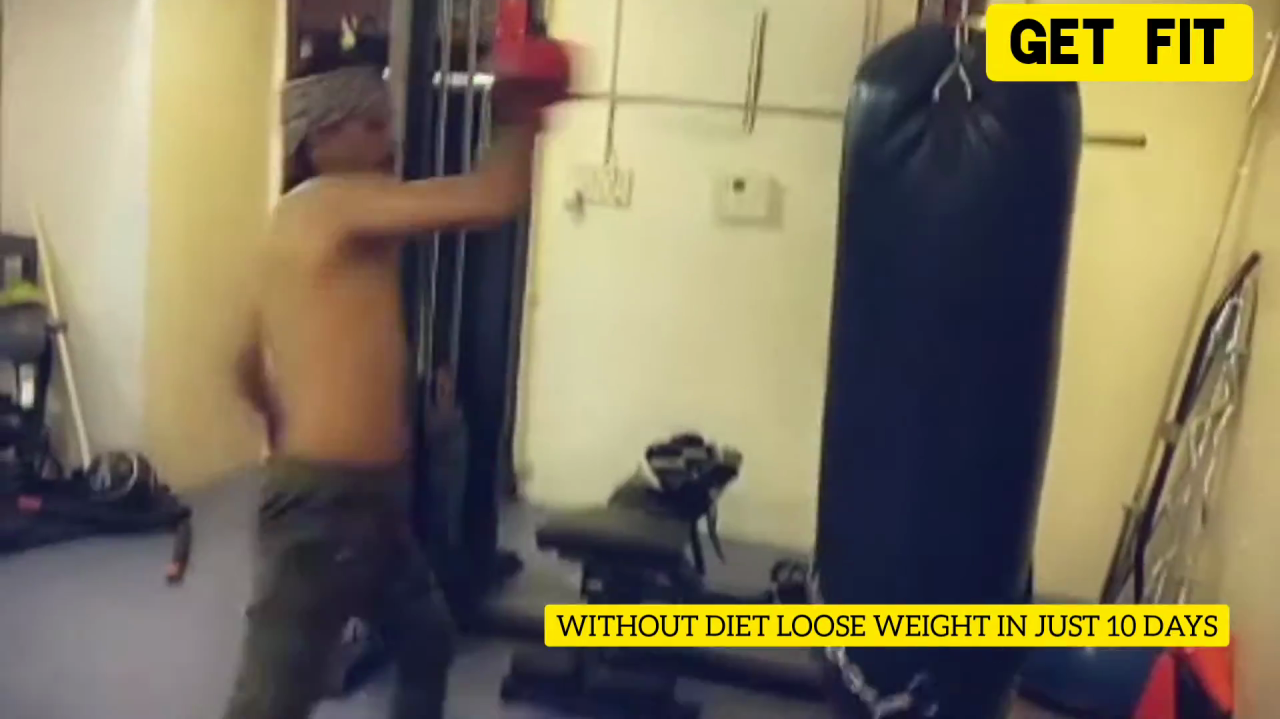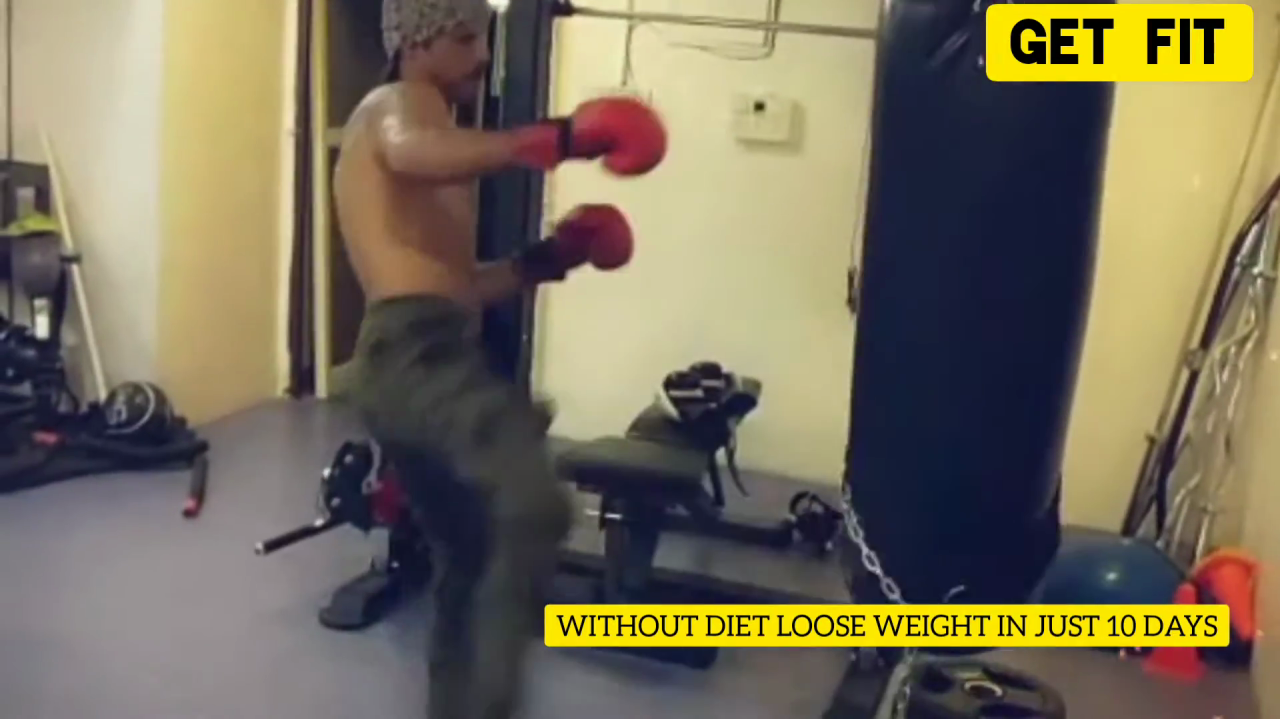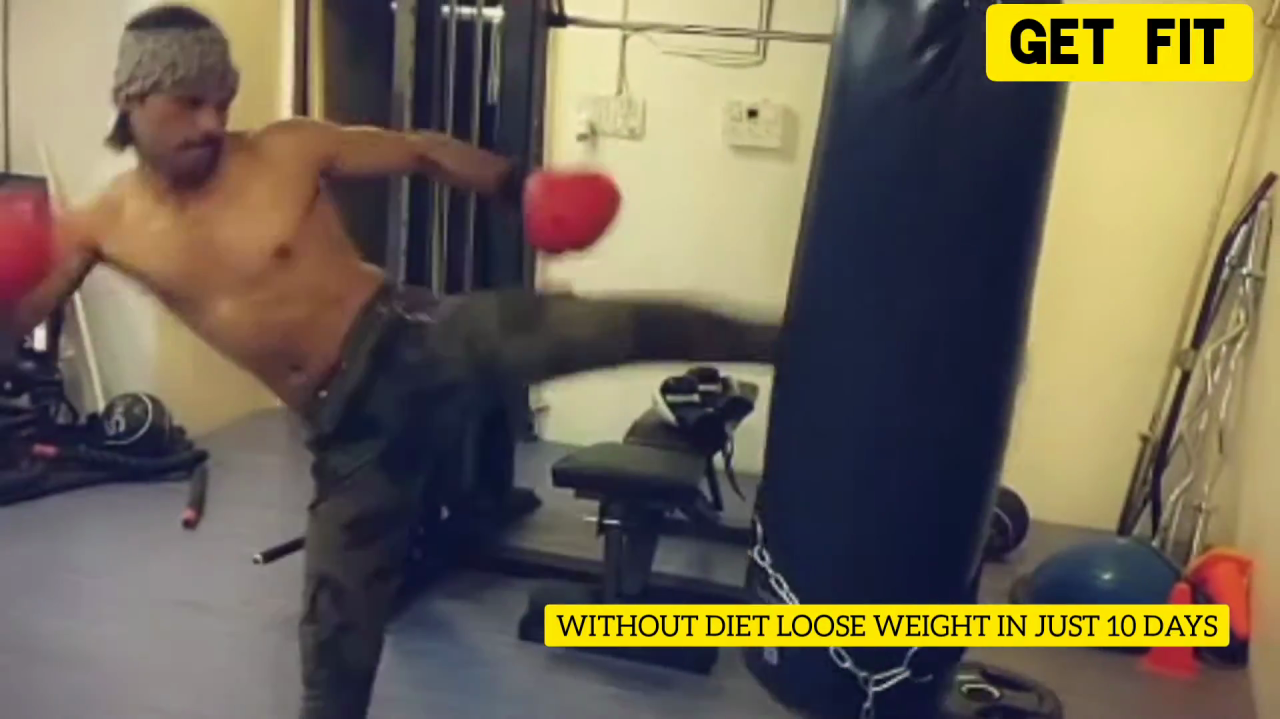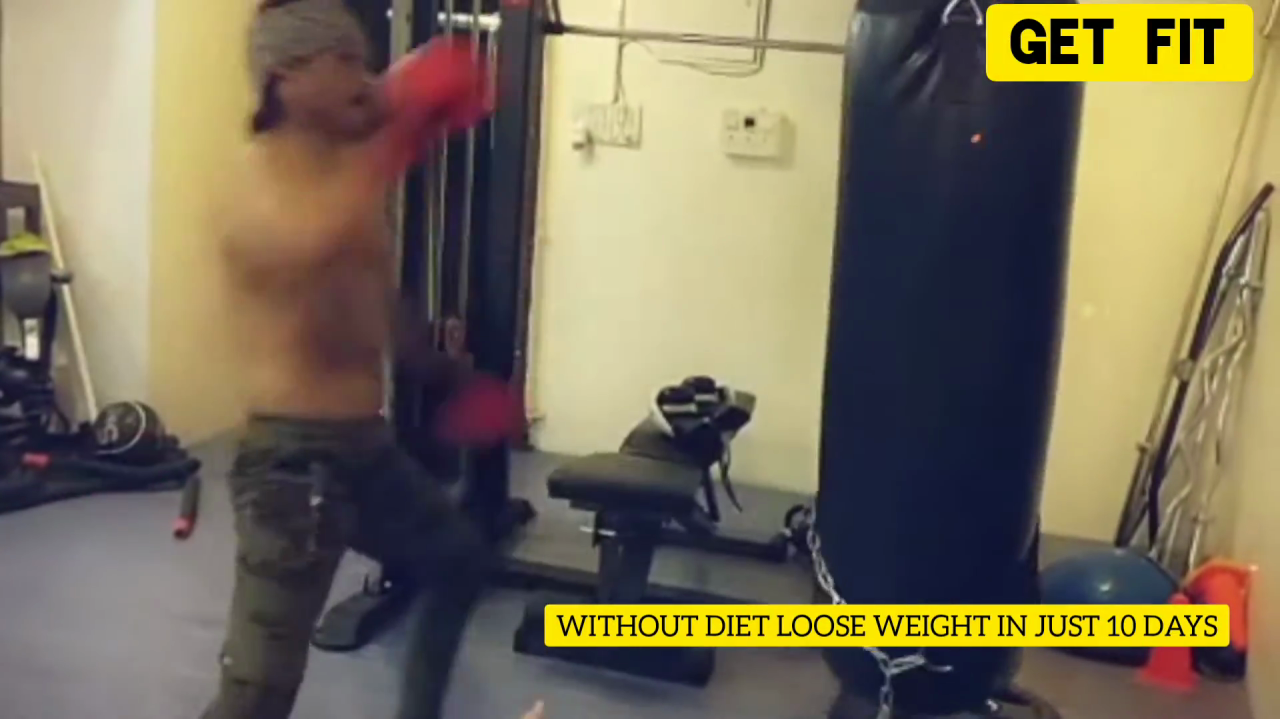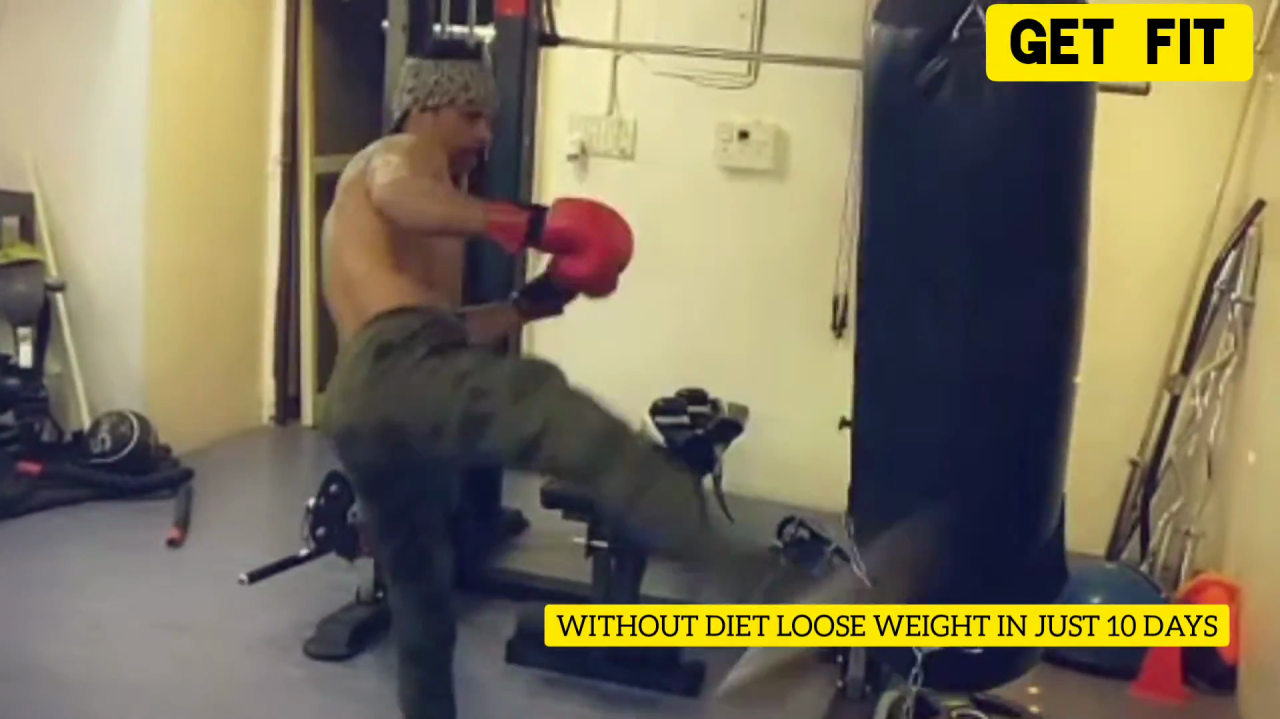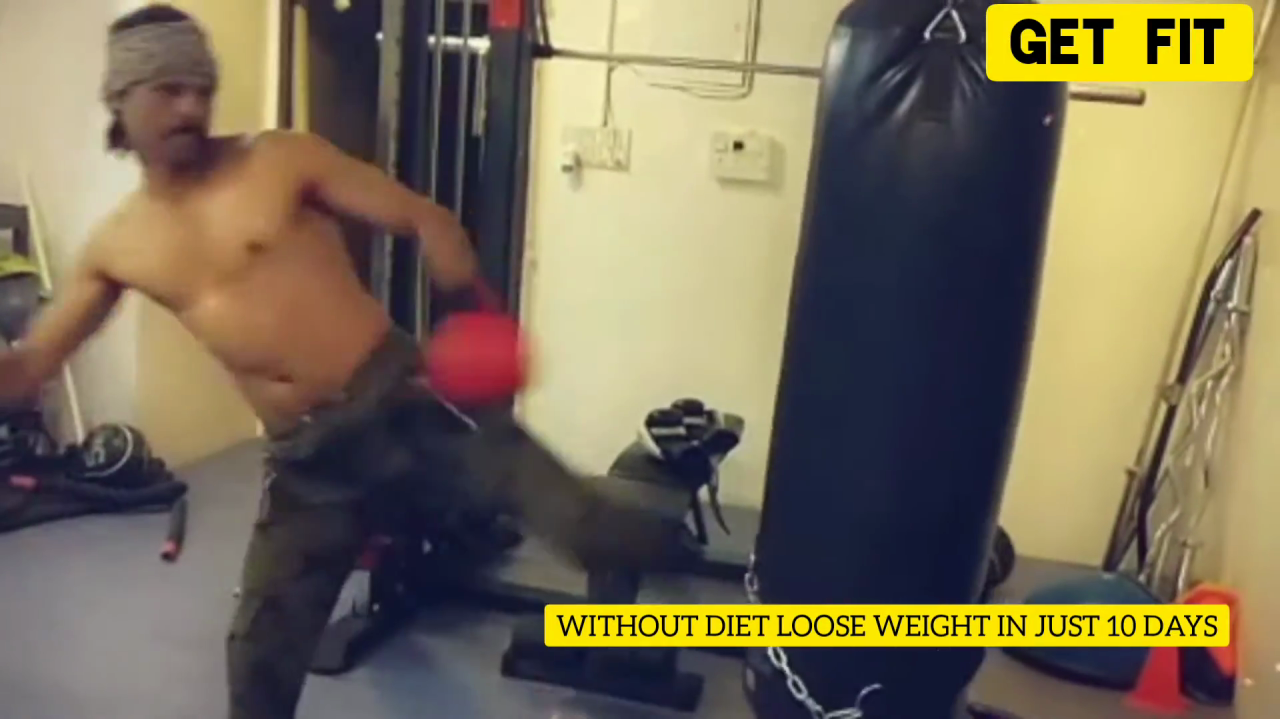
dt=0.5s
person 1, frame 1
left shoulder: (319, 238)
right shoulder: (331, 204)
left elbow: (253, 374)
right elbow: (488, 200)
right wrist: (517, 114)
left hip: (340, 498)
right hip: (329, 511)
left knee: (428, 640)
person 1, frame 2
right shoulder: (398, 105)
right elbow: (420, 154)
left wrist: (541, 261)
right wrist: (560, 139)
left hip: (412, 363)
right hip: (419, 353)
left knee: (473, 560)
right knee: (534, 506)
person 1, frame 3
left shoulder: (290, 150)
right shoulder: (113, 221)
left elbow: (420, 149)
left wrist: (517, 185)
left hip: (404, 344)
right hip: (341, 420)
left knee: (600, 329)
right knee: (338, 627)
person 1, frame 4
left shoulder: (364, 159)
right shoulder: (260, 182)
right elbow: (312, 241)
left wrist: (452, 379)
right wrist: (395, 136)
left hip: (365, 445)
right hip: (295, 464)
left knee: (458, 562)
person 1, frame 5
left shoulder: (359, 195)
right shoulder: (399, 158)
right elbow: (403, 199)
left wrist: (540, 299)
right wrist: (529, 223)
left hip: (358, 404)
right hip: (405, 367)
left knee: (422, 611)
right knee: (582, 438)
person 1, frame 6
left shoulder: (281, 158)
right shoulder: (117, 244)
left elbow: (426, 219)
left wrist: (470, 306)
left hip: (386, 401)
right hip: (307, 457)
left knee: (585, 522)
right knee: (261, 656)
